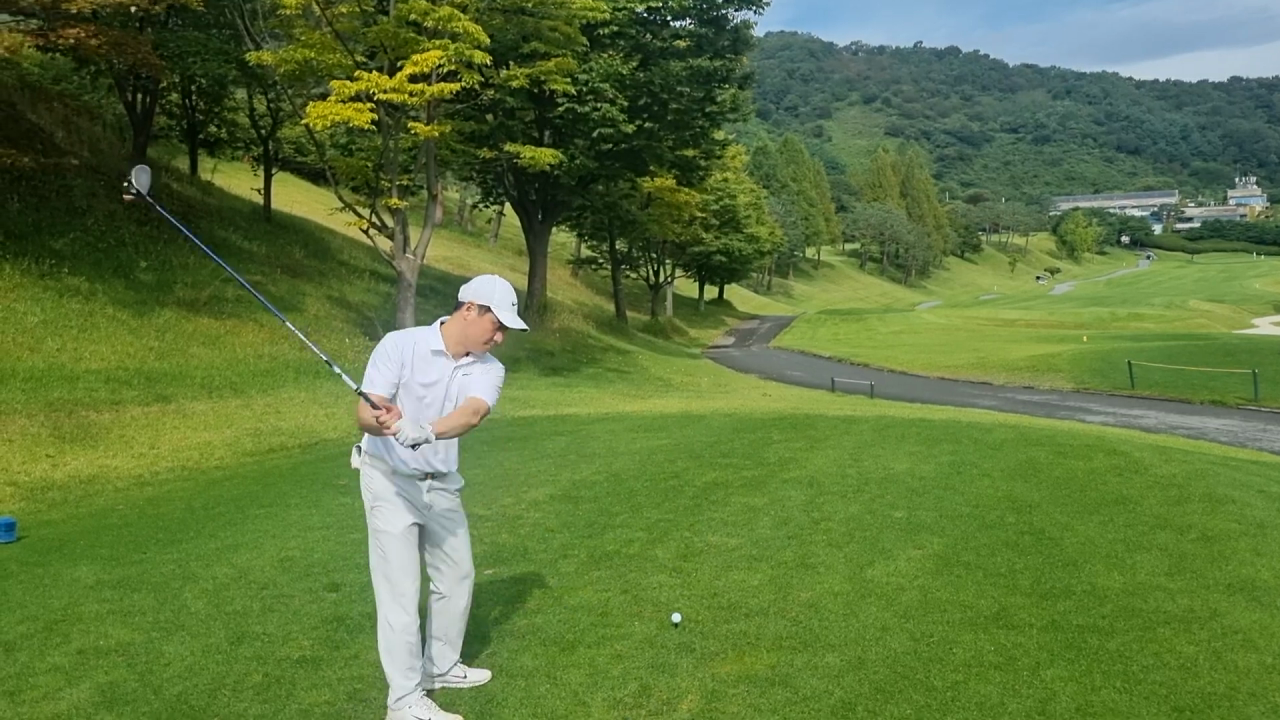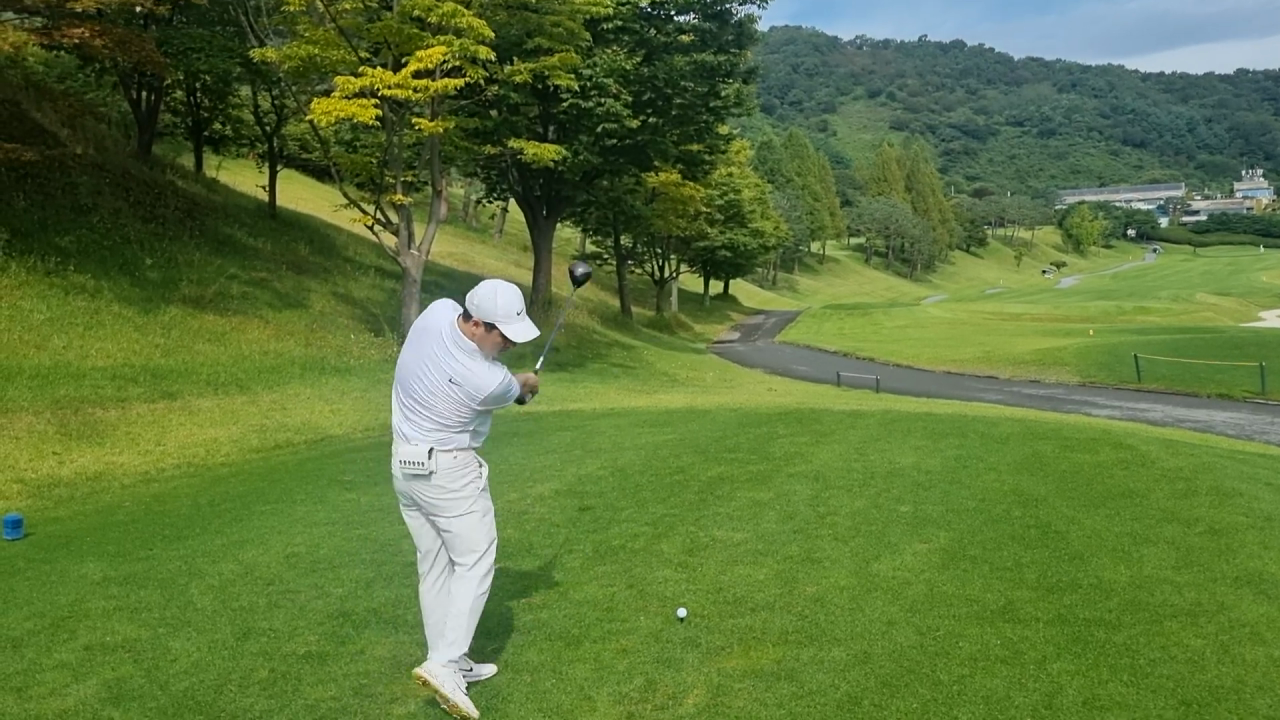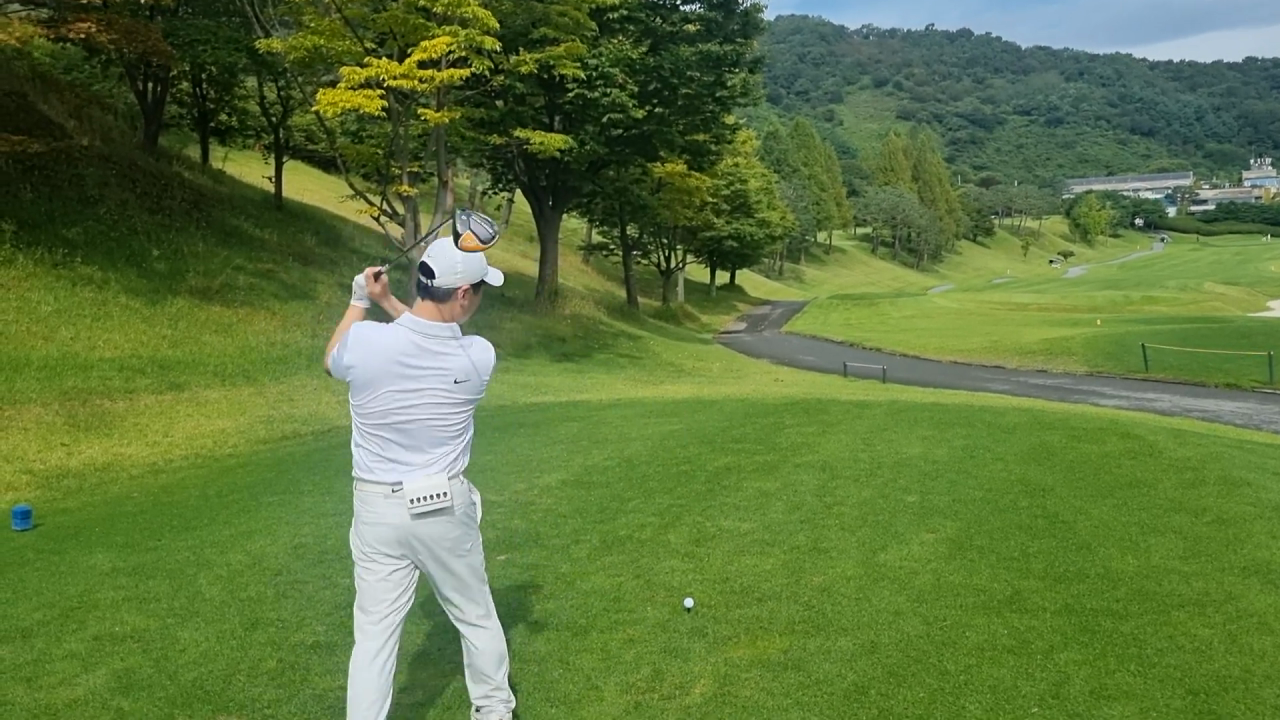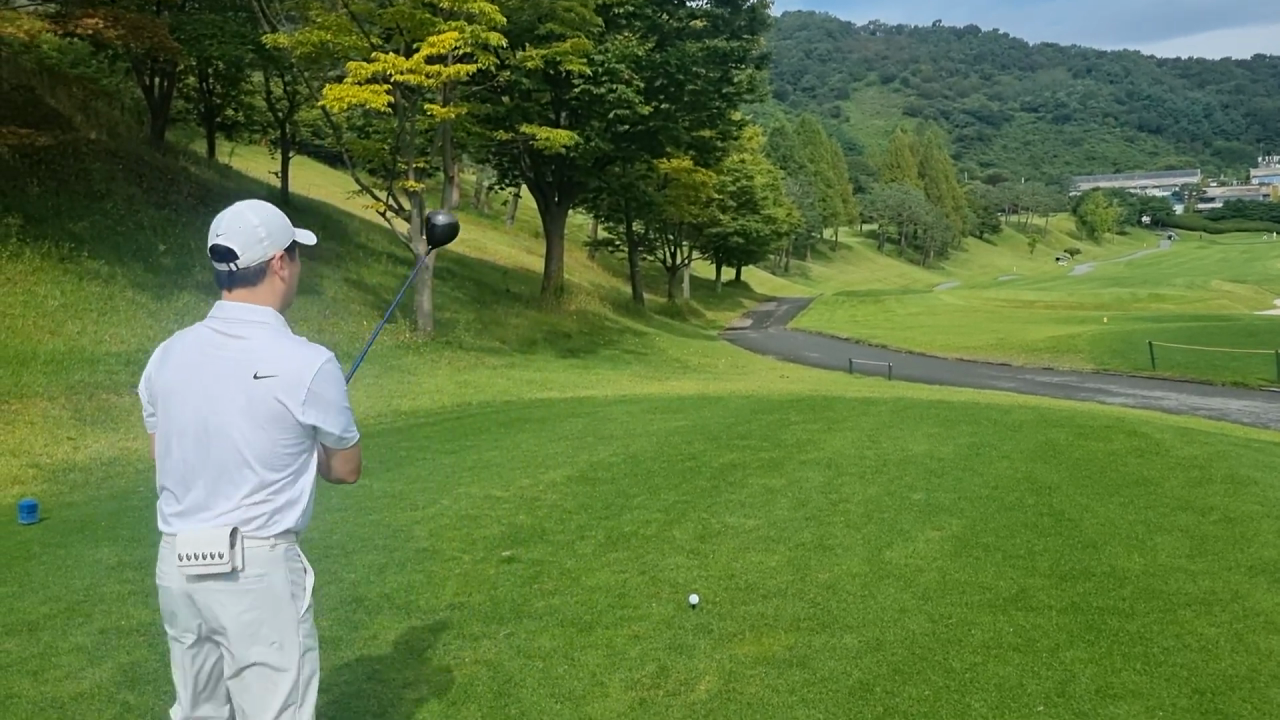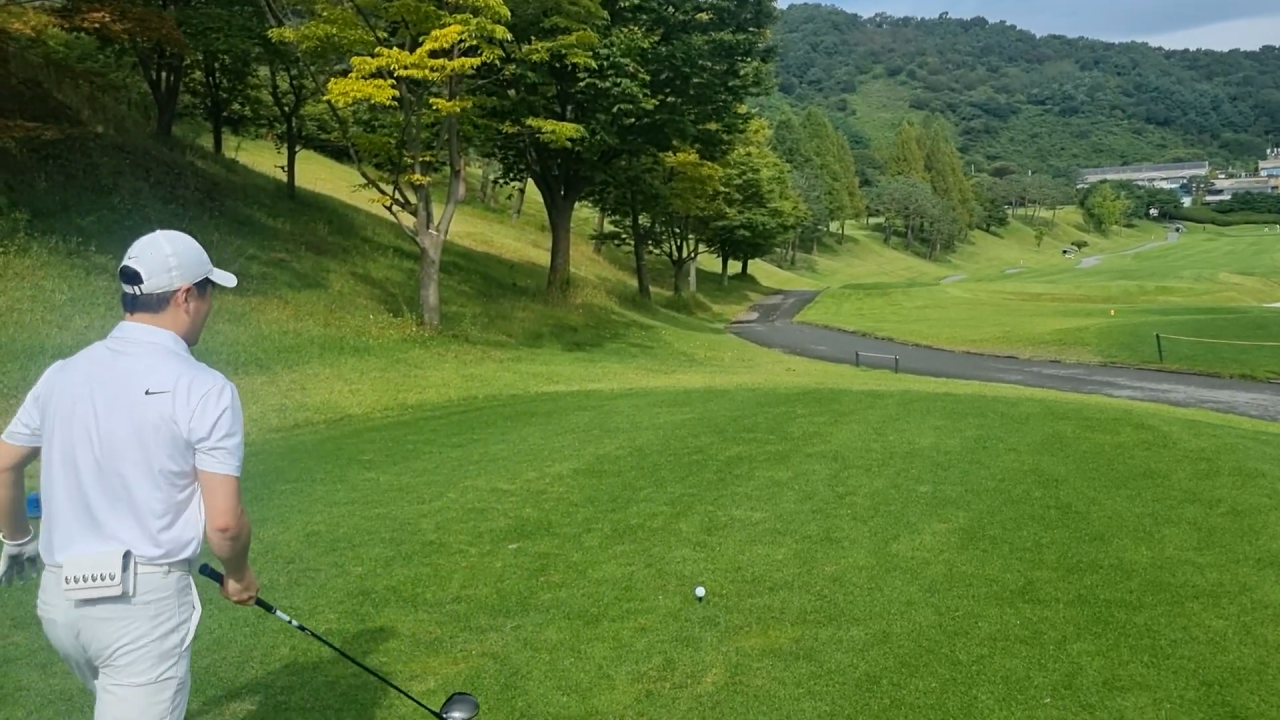
dt=1s
person 1, frame 1
left shoulder: (489, 368)
right shoulder: (398, 344)
left elbow: (471, 415)
right elbow: (364, 414)
left wrist: (426, 433)
right wrist: (380, 421)
left hip: (439, 486)
right hip: (389, 483)
left knee: (456, 580)
right knee: (400, 594)
left ankle: (439, 666)
person 1, frame 2
left shoulder: (439, 312)
right shoulder: (484, 381)
right elbow: (508, 388)
left wrist: (515, 381)
right wrist: (525, 383)
left hip: (410, 466)
right hip: (449, 470)
left knee: (436, 566)
right knee: (474, 565)
left ankle: (447, 660)
right ankle: (444, 664)
person 1, frame 3
left shoulder: (365, 341)
right shoulder: (479, 358)
left elbow: (332, 361)
left wrist: (360, 300)
right wrist: (387, 300)
left hip: (377, 507)
right hip: (444, 507)
left knee: (375, 628)
right knee: (474, 613)
person 1, frame 4
left shoulder: (168, 356)
right shoulder: (307, 365)
left elbow: (165, 457)
right elbow: (346, 469)
left hip: (176, 567)
right hip: (258, 570)
person 1, frame 5
left shoulder: (62, 374)
right shoulder: (206, 389)
right elbow: (224, 522)
right wrist: (239, 574)
left hip: (60, 596)
right hip: (144, 601)
